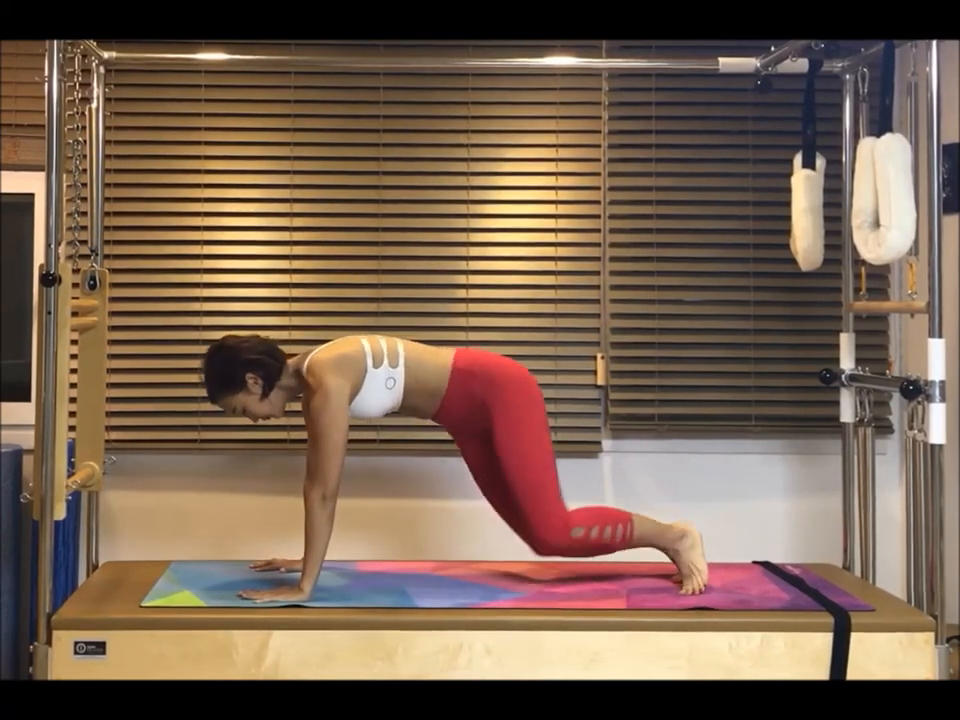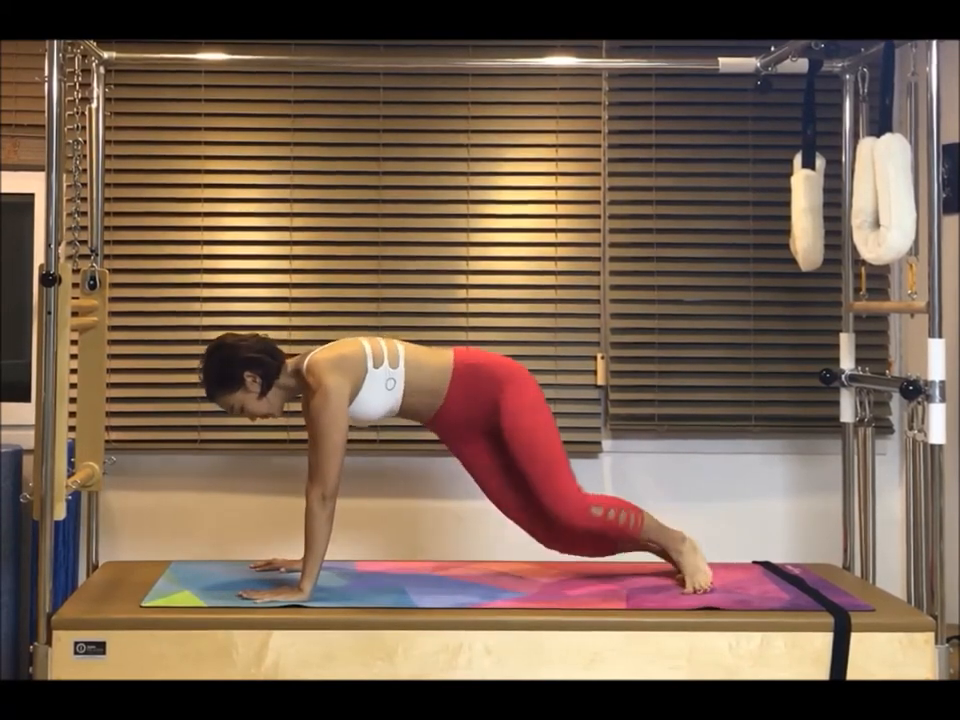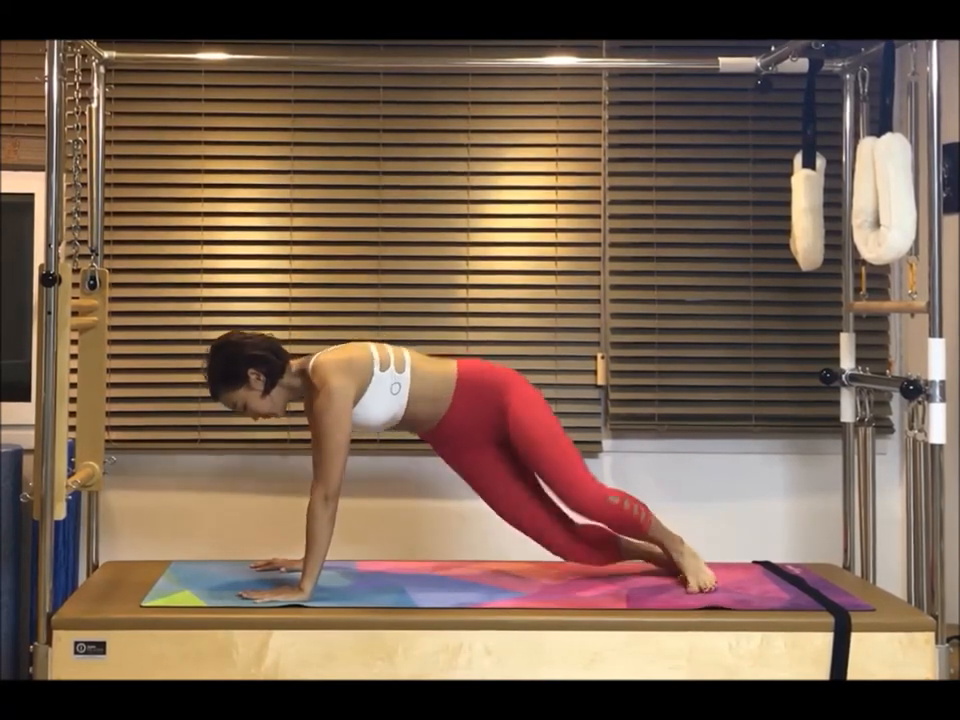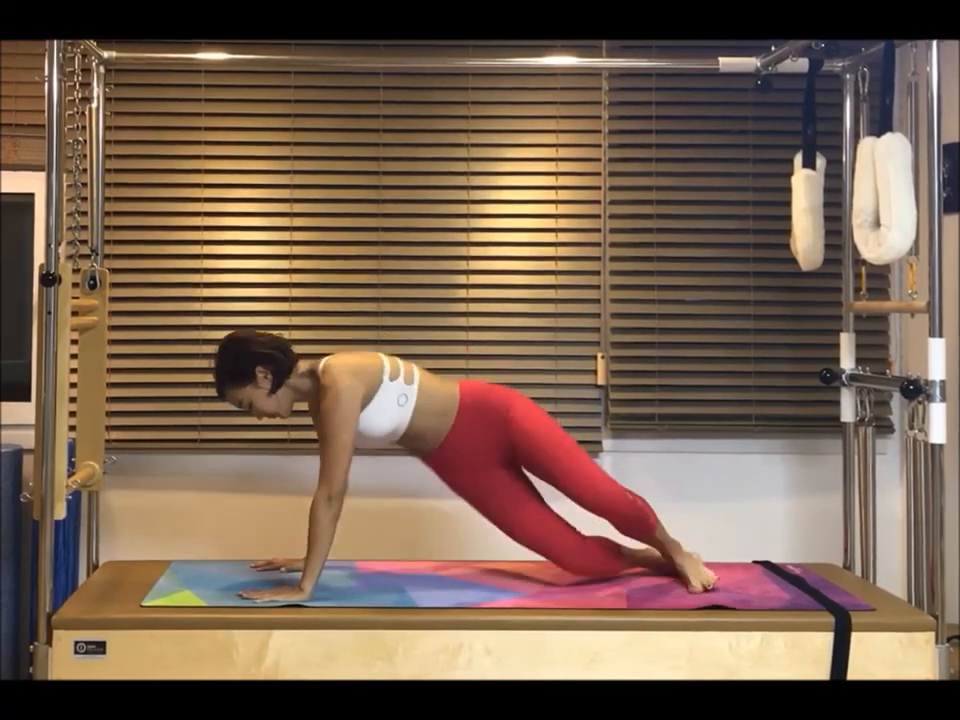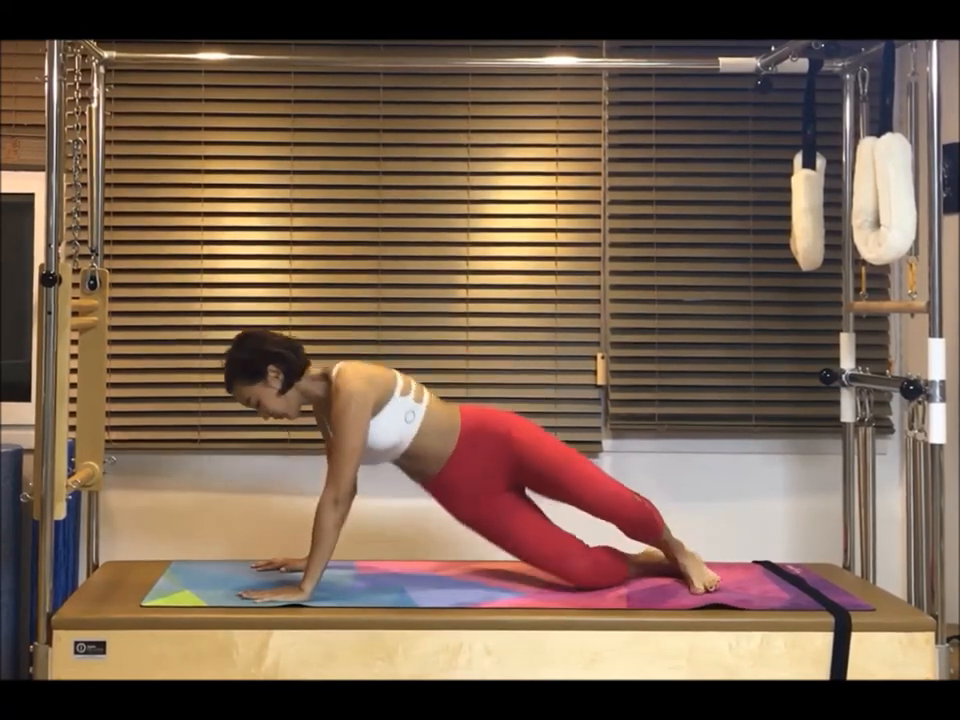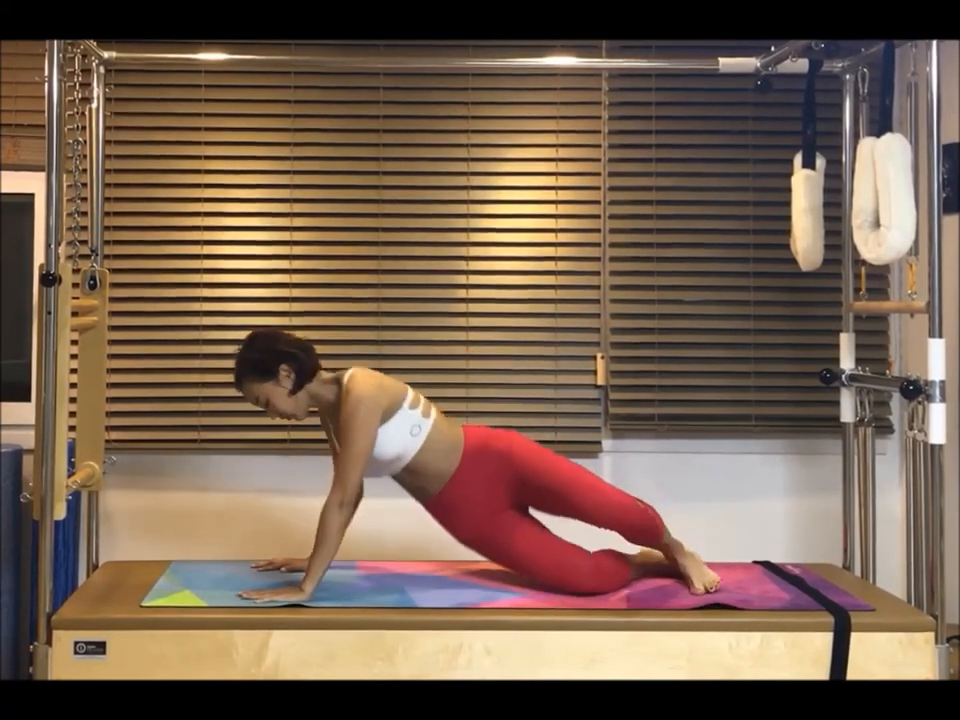
dt=0.1s
person 1, frame 1
left shoulder: (325, 378)
right shoulder: (310, 384)
left elbow: (325, 493)
right elbow: (316, 483)
left wrist: (305, 585)
right wrist: (307, 558)
left hip: (497, 387)
right hip: (466, 415)
left knee: (550, 529)
right knee: (541, 534)
left ankle: (676, 536)
right ankle: (659, 539)
person 1, frame 2
left shoulder: (325, 378)
right shoulder: (309, 385)
left elbow: (324, 494)
right elbow: (318, 485)
left wrist: (305, 586)
right wrist: (306, 559)
left hip: (496, 386)
right hip: (462, 422)
left knee: (565, 507)
right knee: (551, 533)
left ankle: (674, 541)
right ankle: (655, 544)
person 1, frame 3
left shoulder: (330, 379)
right shoulder: (312, 393)
left elbow: (326, 493)
right elbow: (325, 488)
left wrist: (305, 585)
right wrist: (307, 559)
left hip: (493, 395)
right hip: (456, 437)
left knee: (585, 497)
right knee: (564, 540)
left ankle: (675, 545)
right ankle: (648, 552)
person 1, frame 4
left shoulder: (339, 381)
right shoulder: (319, 397)
left elbow: (330, 494)
right elbow: (331, 490)
left wrist: (305, 586)
right wrist: (307, 559)
left hip: (496, 413)
right hip: (459, 458)
left knee: (597, 493)
right knee: (574, 556)
left ankle: (674, 549)
right ankle: (652, 558)
person 1, frame 5
left shoulder: (348, 386)
right shoulder: (324, 407)
left elbow: (335, 496)
right elbow: (343, 492)
left wrist: (306, 587)
right wrist: (310, 560)
left hip: (490, 440)
right hip: (463, 490)
left knee: (610, 499)
right knee: (584, 570)
left ankle: (678, 551)
right ankle: (652, 563)
person 1, frame 6
left shoulder: (359, 391)
right shoulder: (331, 412)
left elbow: (340, 498)
right elbow: (349, 496)
left wrist: (307, 588)
right wrist: (312, 561)
left hip: (495, 458)
right hip: (465, 509)
left knee: (614, 508)
right knee: (587, 577)
left ankle: (677, 552)
right ankle: (654, 563)
